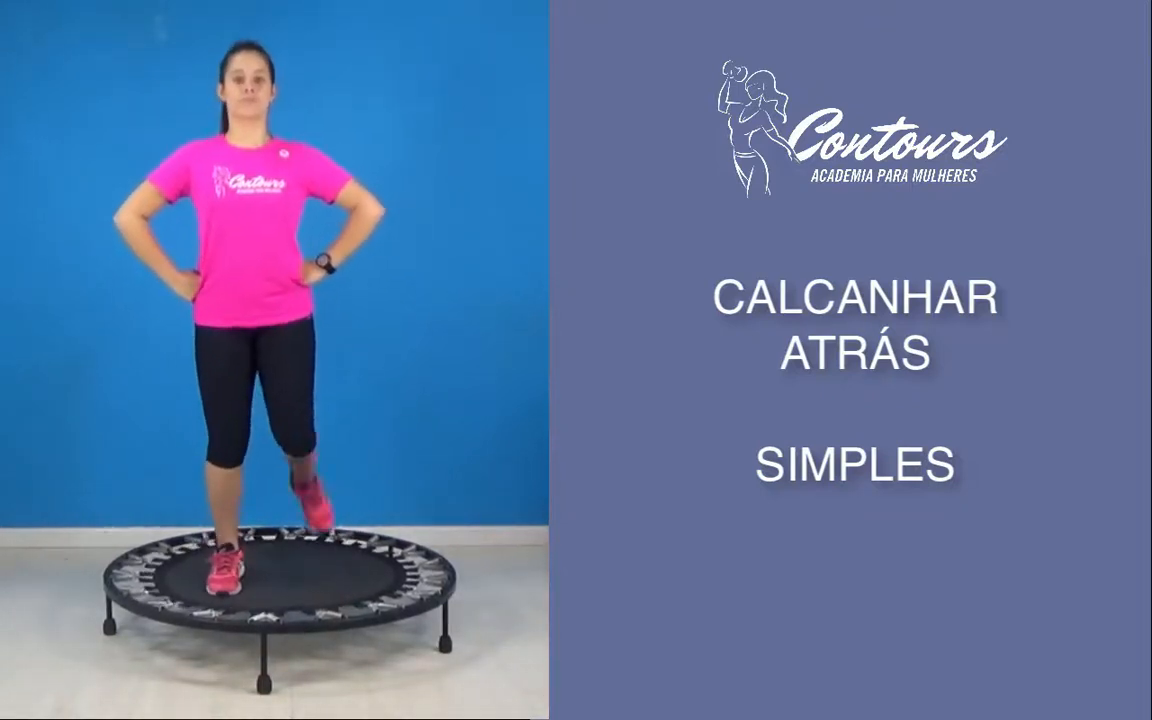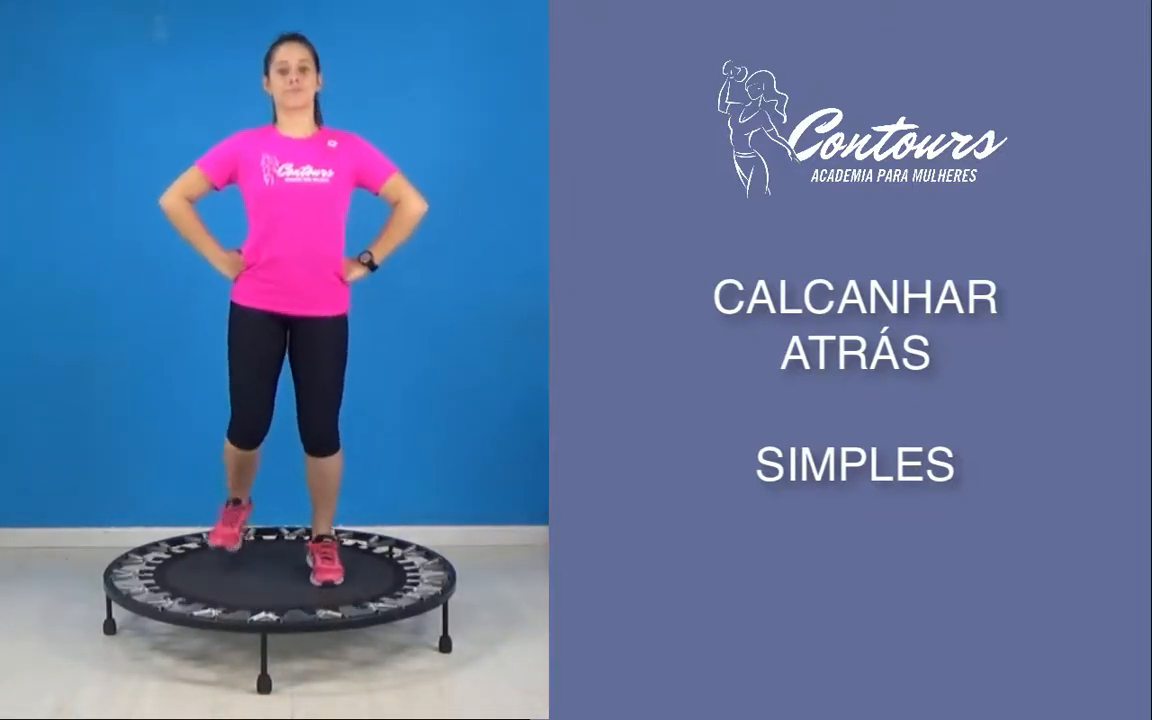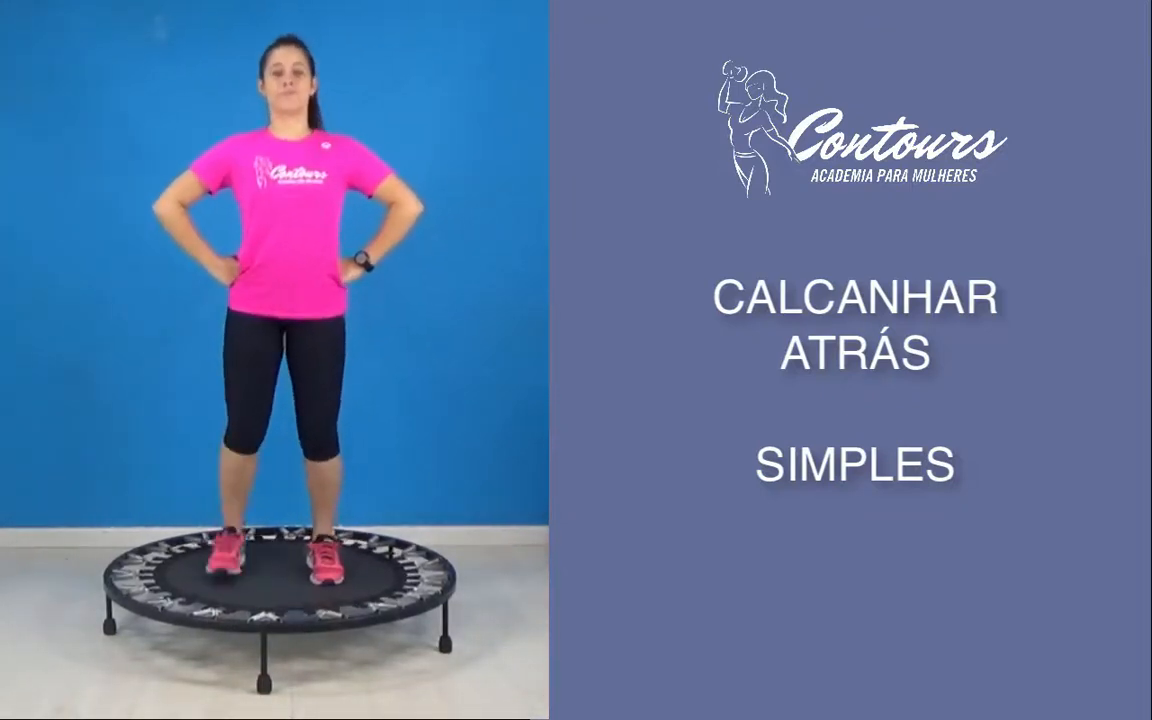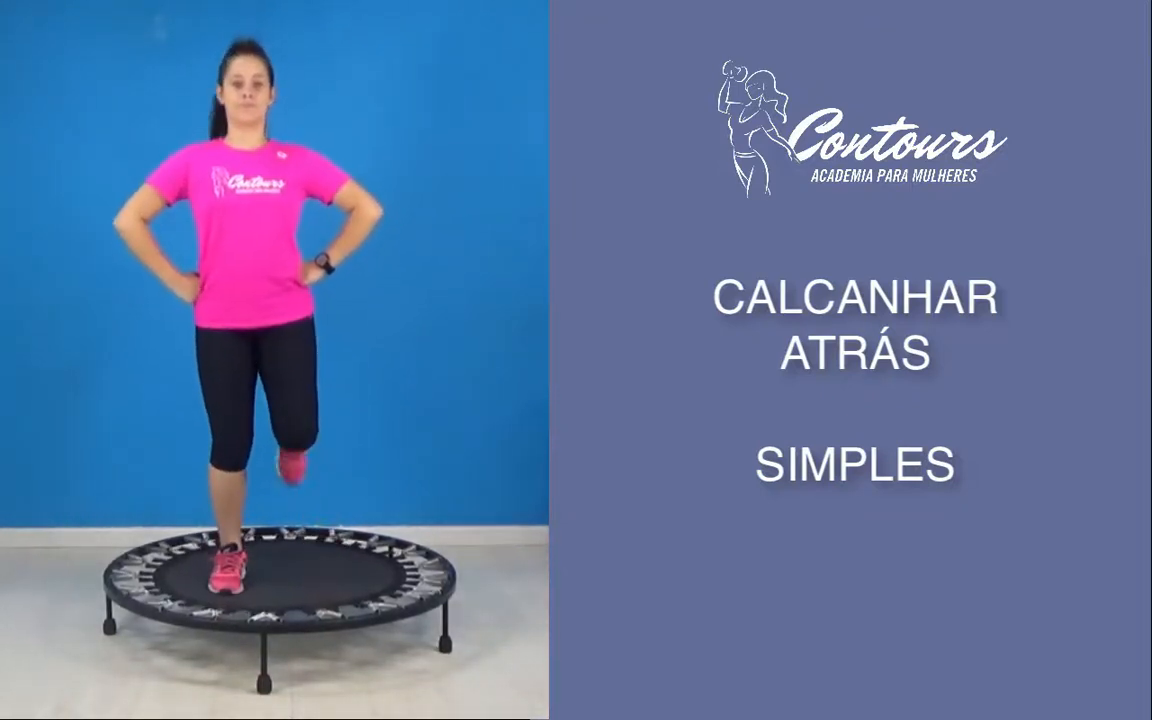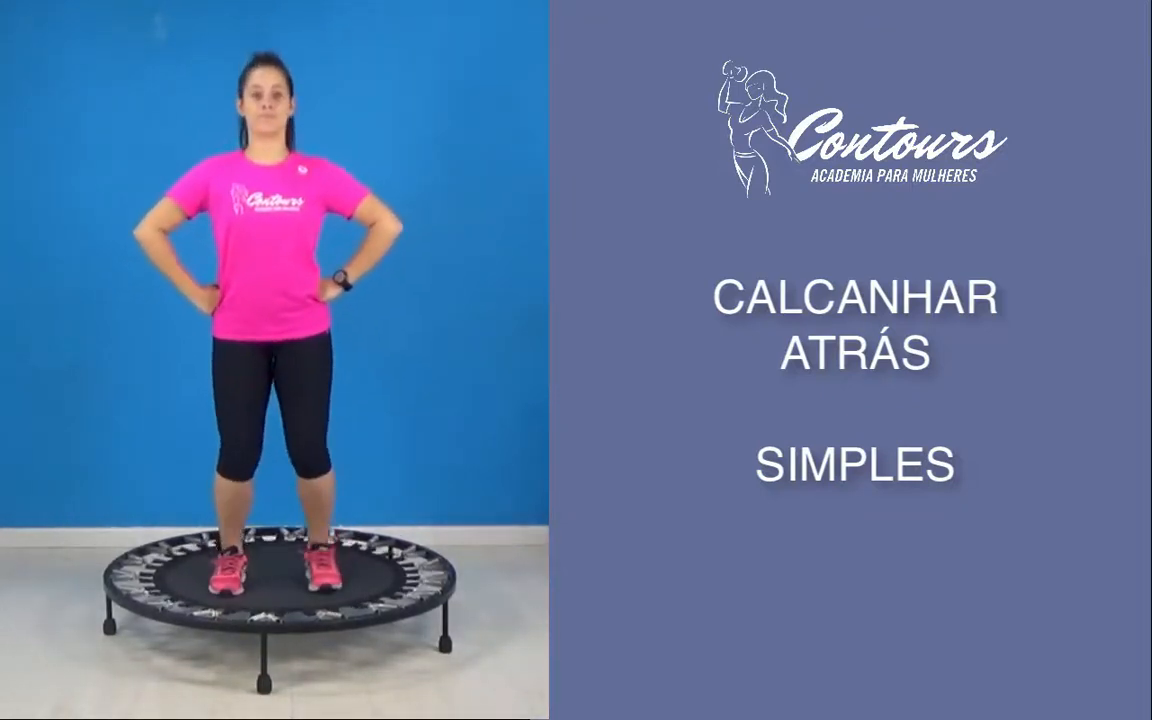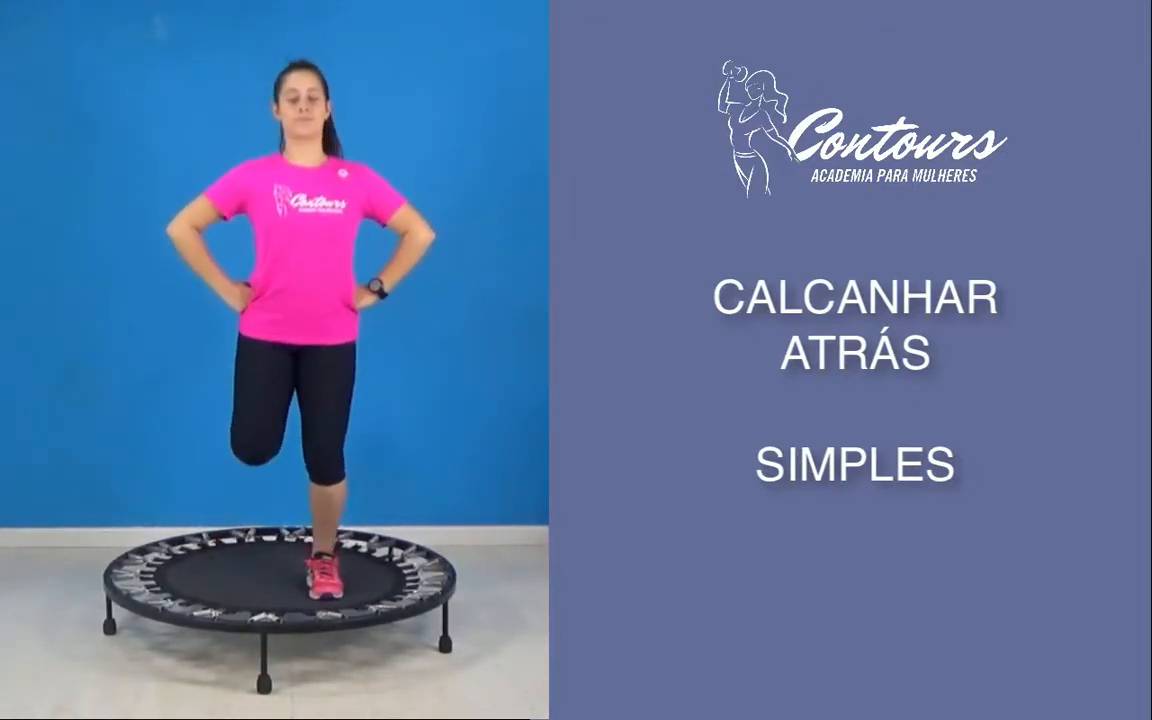
dt=0.5s
person 1, frame 1
left shoulder: (300, 160)
right shoulder: (194, 158)
left elbow: (369, 209)
right elbow: (128, 217)
left wrist: (323, 266)
right wrist: (176, 279)
left hip: (288, 319)
right hip: (219, 323)
left knee: (294, 433)
right knee: (225, 441)
left ankle: (308, 483)
right ankle: (227, 551)
person 1, frame 2
left shoulder: (349, 150)
right shoulder: (243, 147)
left elbow: (412, 204)
right elbow: (174, 199)
left wrist: (366, 262)
right wrist: (221, 259)
left hip: (324, 311)
right hip: (255, 306)
left knee: (321, 430)
right knee: (248, 422)
left ankle: (323, 540)
right ankle: (236, 504)
person 1, frame 3
left shoulder: (342, 152)
right shoulder: (236, 151)
left elbow: (408, 206)
right elbow: (168, 206)
left wrist: (362, 262)
right wrist: (217, 265)
left hip: (321, 314)
right hip: (251, 312)
left knee: (319, 432)
right knee: (245, 428)
left ankle: (323, 542)
right ankle: (230, 533)
person 1, frame 4
left shoulder: (298, 162)
right shoulder: (193, 161)
left elbow: (367, 209)
right elbow: (129, 220)
left wrist: (322, 266)
right wrist: (177, 281)
left hip: (288, 319)
right hip: (219, 324)
left knee: (298, 432)
right knee: (230, 443)
left ankle: (290, 451)
right ankle: (230, 550)
person 1, frame 5
left shoulder: (320, 175)
right shoulder: (213, 174)
left elbow: (386, 224)
right elbow: (150, 231)
left wrist: (341, 281)
right wrist: (196, 292)
left hip: (305, 334)
right hip: (236, 337)
left knee: (309, 451)
right knee: (238, 454)
left ankle: (321, 550)
right ankle: (230, 554)
person 1, frame 6
left shoulder: (356, 179)
right shoulder: (252, 176)
left elbow: (419, 233)
right elbow: (182, 228)
left wrist: (376, 289)
right wrist: (228, 289)
left hip: (333, 340)
right hip: (264, 336)
left knee: (325, 456)
right knee: (253, 447)
left ankle: (323, 557)
right ankle: (259, 419)
